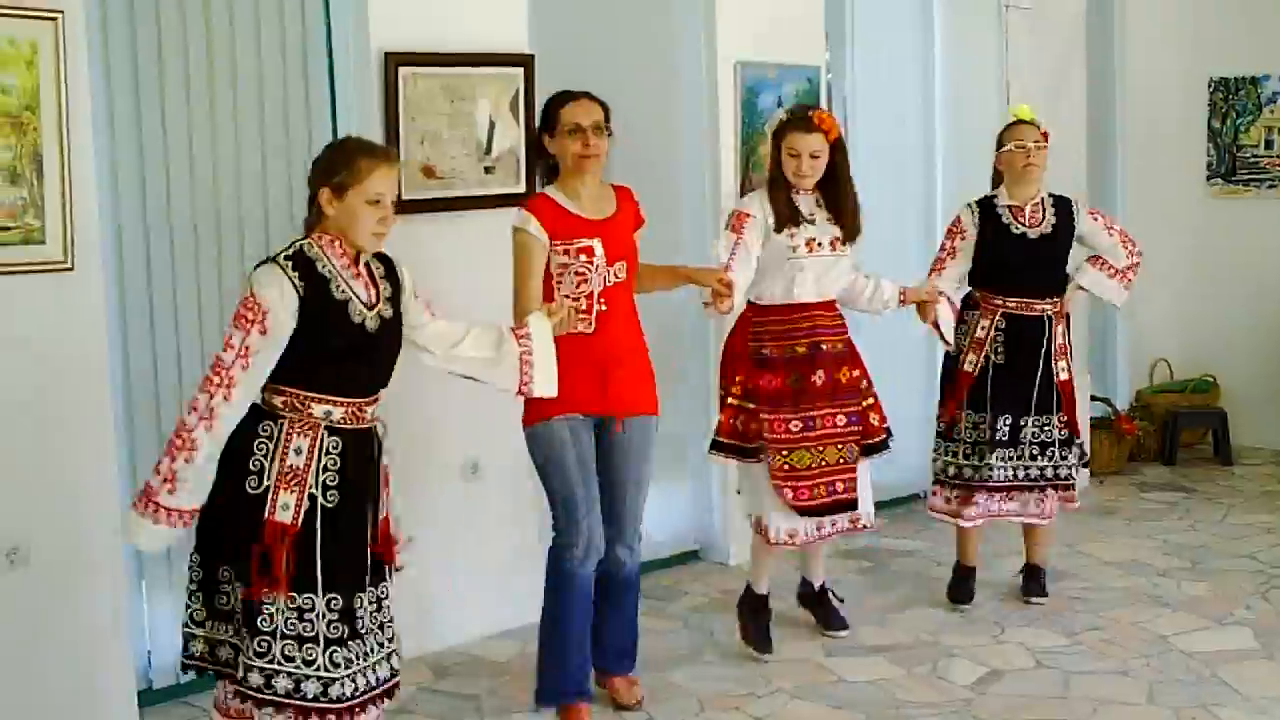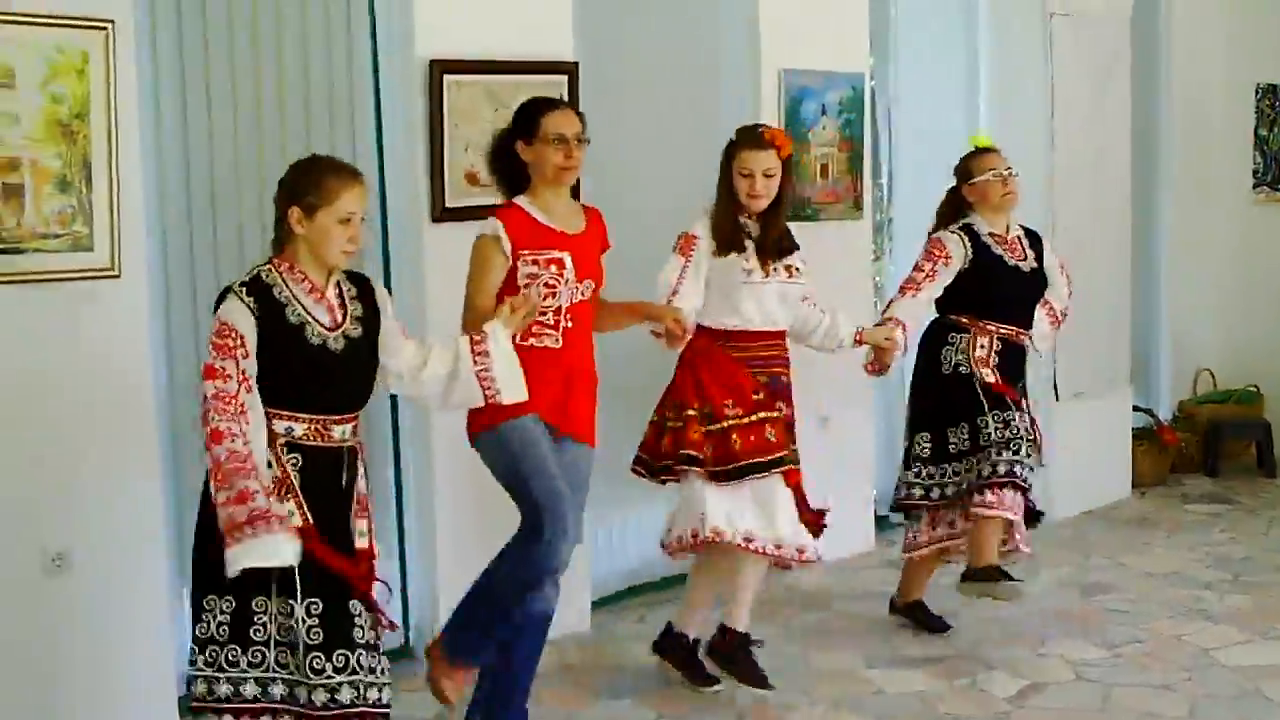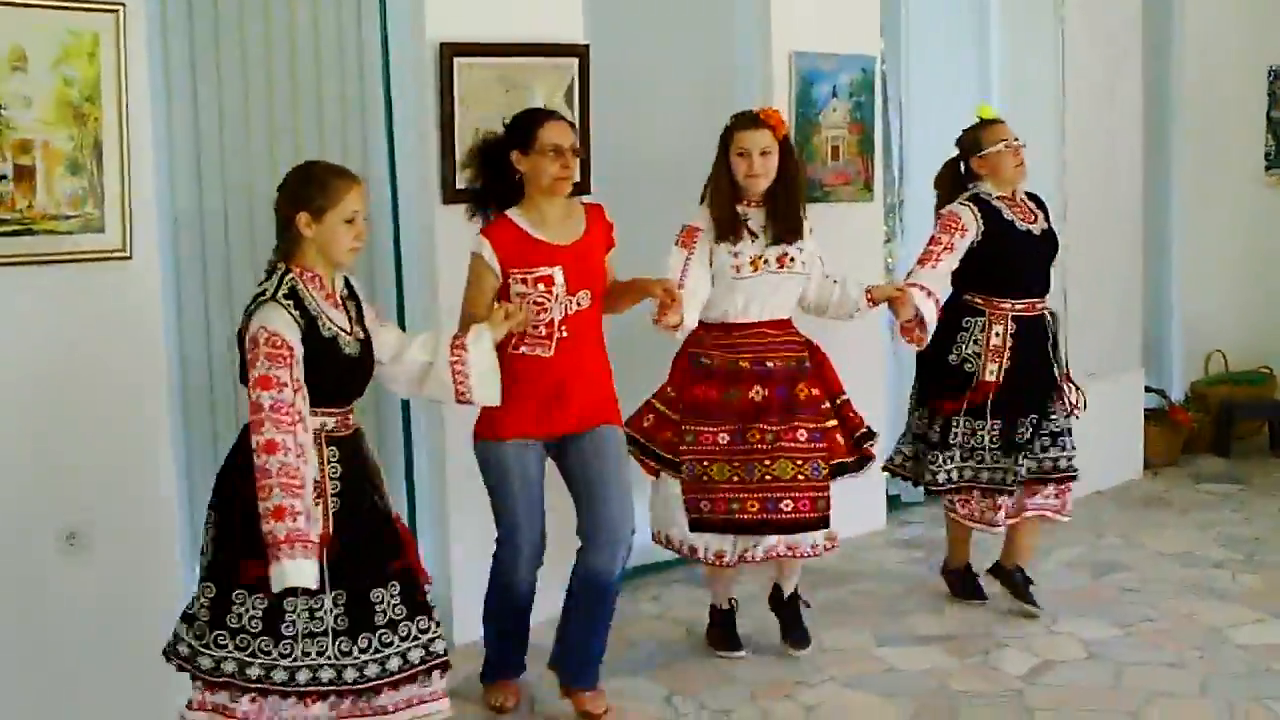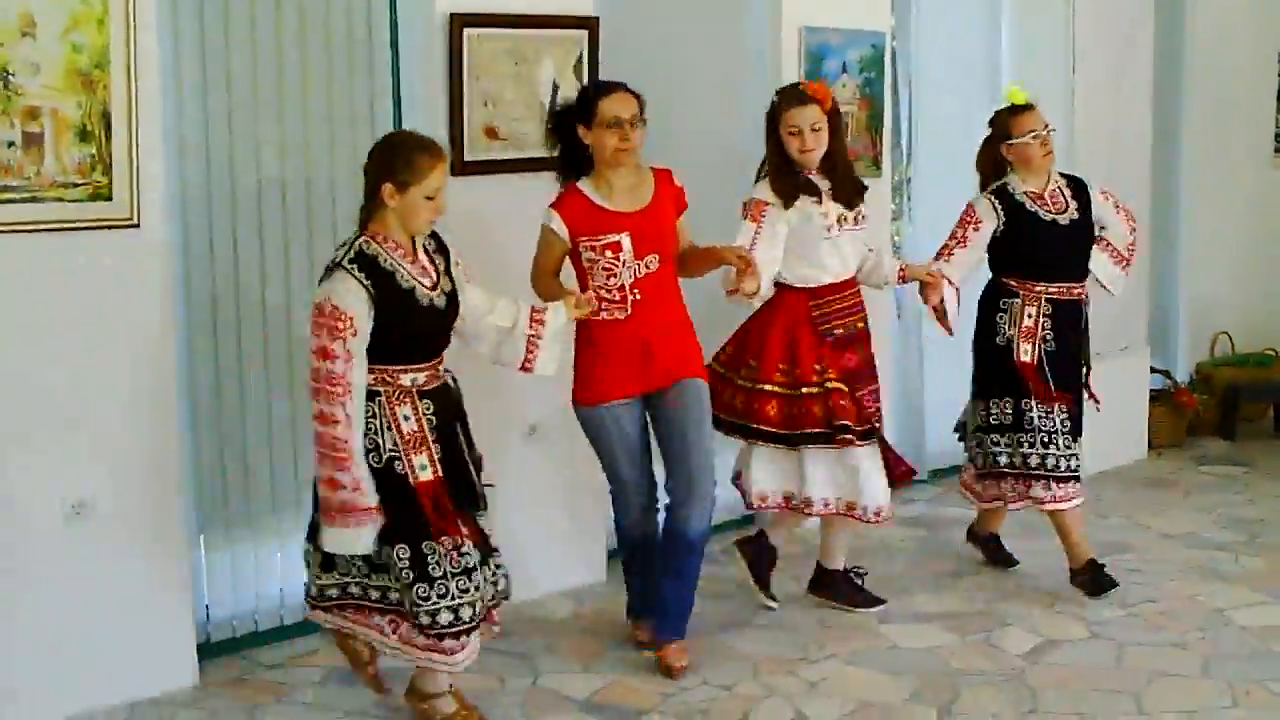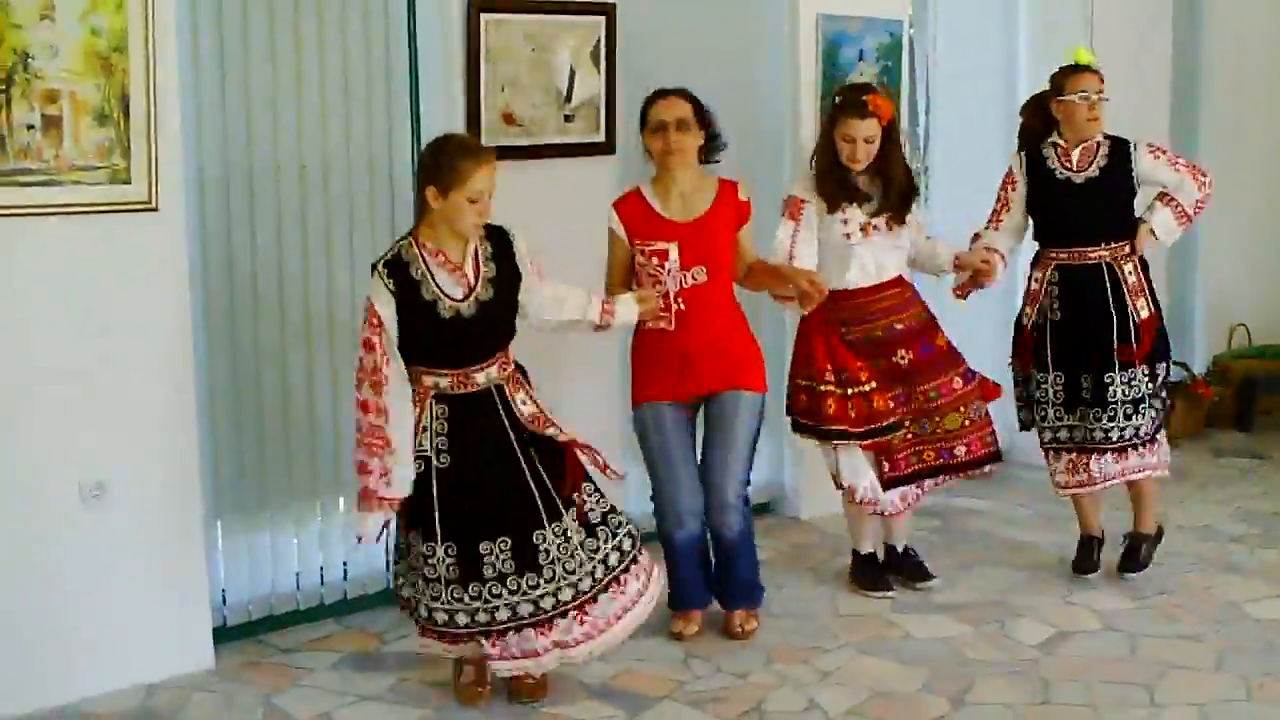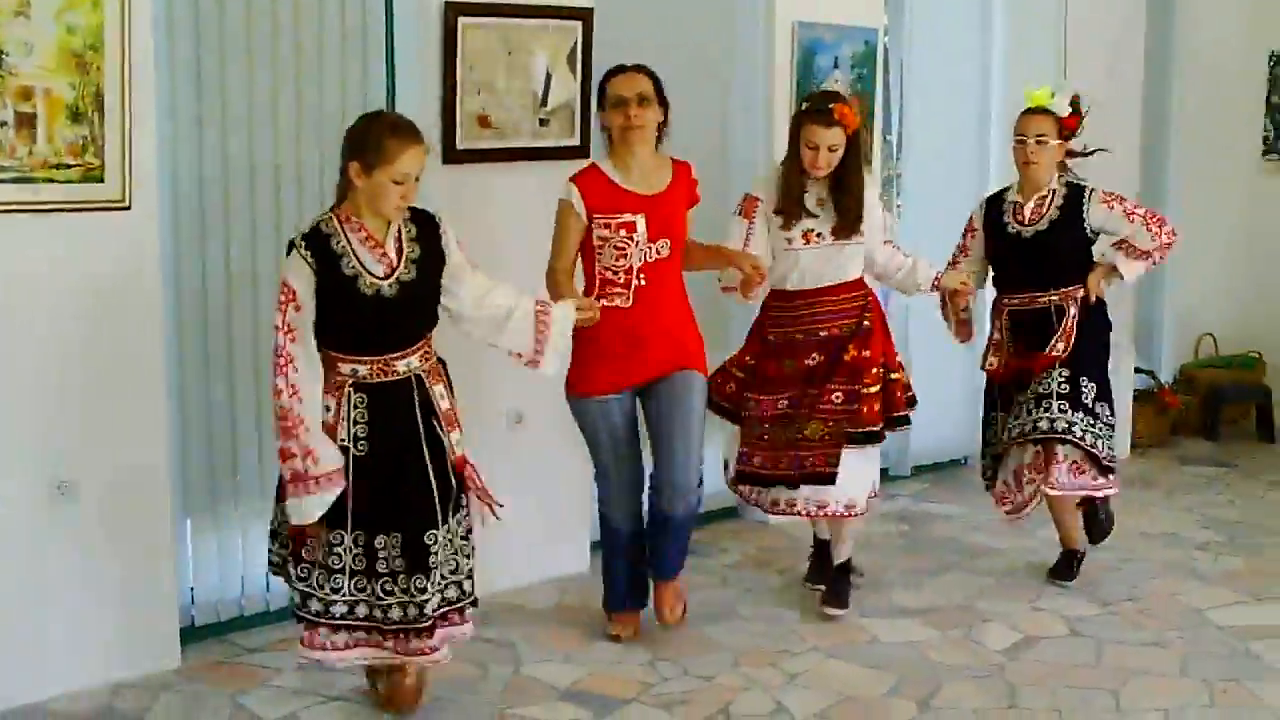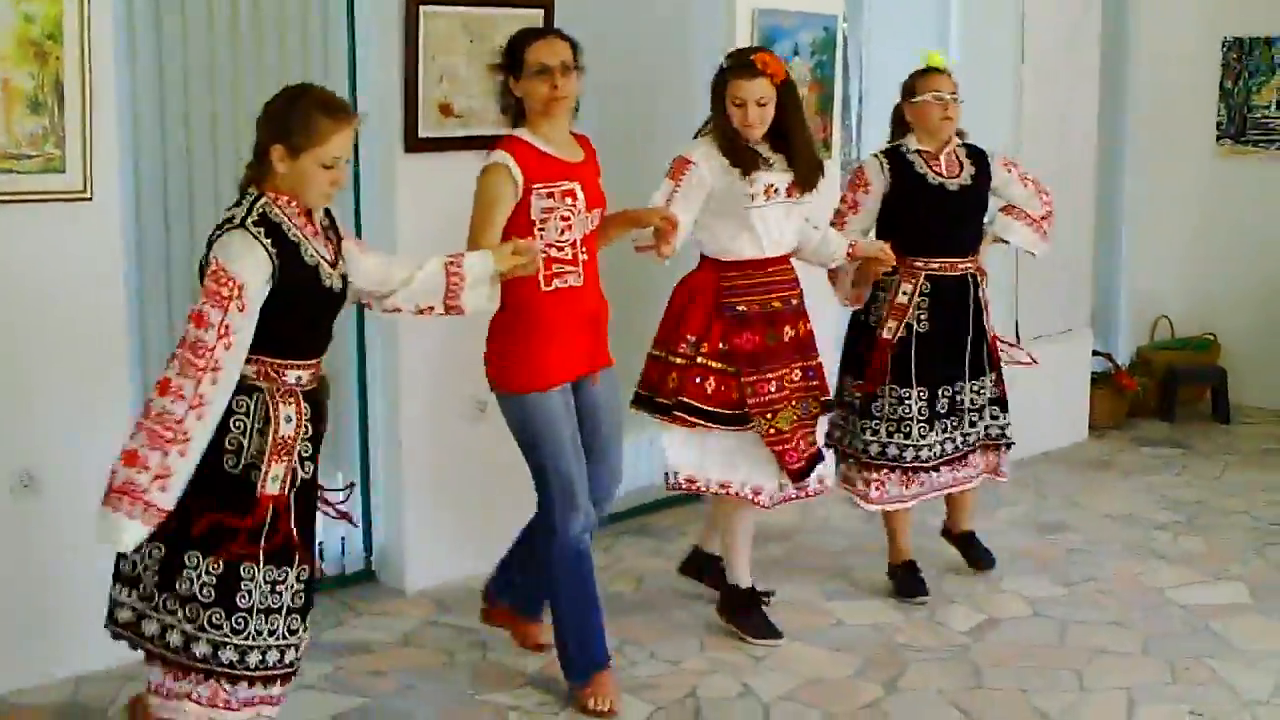
dt=0.5s
person 1, frame 1
left shoulder: (626, 205)
right shoulder: (537, 217)
right elbow: (527, 311)
left wrist: (694, 275)
left hip: (629, 385)
right hip: (560, 392)
left knee: (624, 533)
right knee: (579, 533)
left ankle: (613, 661)
person 1, frame 2
left shoulder: (593, 225)
right shoulder: (504, 229)
right elbow: (474, 318)
left wrist: (646, 310)
left hip: (573, 409)
right hip: (509, 402)
left knee: (548, 568)
right knee: (553, 522)
right ankle: (456, 646)
person 1, frame 3
left shoulder: (597, 222)
right shoulder: (497, 240)
right elbow: (472, 327)
left wrist: (645, 288)
left hip: (589, 405)
right hip: (513, 412)
left knee: (613, 531)
right knee: (520, 551)
left ankle: (579, 669)
right ankle: (501, 670)
person 1, frame 4
left shoulder: (667, 188)
right shoulder: (567, 210)
right elbow: (542, 281)
left wrist: (720, 256)
right wrist: (575, 301)
left hip: (676, 358)
right hip: (605, 371)
left knee: (695, 486)
right knee: (633, 497)
left ankle: (672, 627)
right ankle: (644, 606)
person 1, frame 5
left shoulder: (732, 199)
right shoulder: (627, 212)
right elbow: (615, 292)
left wrist: (787, 275)
left hip: (732, 366)
right hip: (659, 375)
left knee: (723, 496)
right knee: (678, 507)
left ankle: (741, 596)
right ankle: (690, 598)
person 1, frame 6
left shoulder: (682, 179)
right shoulder: (583, 191)
right elbow: (559, 283)
left wrist: (726, 254)
right wrist: (581, 307)
left hip: (675, 348)
right hip: (602, 358)
left knee: (680, 479)
right knee: (620, 493)
left ankle: (665, 563)
right ankle: (623, 599)
person 1, frame 7
left shoulder: (583, 151)
right shoulder: (507, 162)
right elbow: (479, 261)
left wrist: (636, 218)
right wrist: (508, 268)
left hip: (589, 342)
right hip: (528, 352)
left knee: (599, 488)
right knee: (569, 502)
left ankle: (510, 598)
right ankle: (587, 664)
person 2, frame 1
left shoulder: (386, 278)
right shoulder: (282, 280)
left elbow: (451, 343)
right elbow: (224, 389)
left wrist: (537, 328)
right wrist: (170, 493)
left hip: (355, 468)
right hip: (288, 471)
left knee: (345, 626)
right knee: (282, 631)
person 2, frame 2
left shoulder: (366, 298)
right shoulder: (244, 306)
left elbow: (418, 374)
right elbow: (230, 425)
left wrist: (497, 332)
right wrist: (254, 522)
left hip: (339, 487)
right hip: (272, 490)
left knee: (328, 644)
right knee: (261, 660)
person 2, frame 3
left shoulder: (343, 294)
right shoulder: (277, 315)
left elbow: (402, 360)
right elbow: (279, 435)
left wrist: (486, 336)
right wrist: (291, 544)
left hip: (342, 472)
right hip: (283, 482)
left knee: (373, 602)
right knee: (267, 634)
person 2, frame 4
left shoulder: (434, 250)
right shoulder: (350, 279)
left elbow: (479, 322)
right elbow: (334, 390)
left wrist: (561, 314)
right wrist: (347, 488)
left hip: (437, 417)
right hip: (387, 432)
left knee: (430, 560)
right knee: (436, 559)
left ankle: (358, 624)
person 2, frame 5
left shoulder: (502, 249)
right shoulder: (392, 278)
left elbow: (548, 301)
right elbow: (381, 384)
left wrist: (625, 305)
right wrist: (384, 484)
left hip: (507, 414)
right hip: (436, 430)
left knee: (546, 542)
right knee: (459, 562)
left ankle: (530, 660)
right ankle: (473, 656)
person 2, frame 6
left shoulder: (429, 235)
right shoulder: (309, 256)
left elbow: (480, 303)
right elbow: (291, 368)
left wrist: (562, 314)
right wrist: (309, 458)
left hip: (422, 411)
right hip: (344, 417)
left knee: (422, 551)
right knee: (349, 559)
left ankle: (402, 658)
right ankle: (380, 660)
person 2, frame 7
left shoulder: (317, 225)
right shoulder: (247, 244)
left elbow: (385, 279)
right elbow: (202, 366)
left wrist: (487, 264)
right wrist: (142, 484)
left hip: (287, 424)
right hip: (243, 427)
left knee: (259, 591)
right knee: (230, 596)
person 3, frame 1
left shoulder: (835, 210)
right shoulder: (755, 208)
right elbow: (733, 275)
left wrist: (904, 294)
right wrist: (724, 297)
left hip: (827, 344)
right hip: (770, 344)
left knee: (830, 467)
right knee: (784, 475)
left ankle: (814, 586)
right ankle: (757, 595)
person 3, frame 2
left shoulder: (783, 241)
right shoulder: (704, 236)
left elbow: (799, 318)
right elbow: (676, 301)
left wrist: (860, 335)
right wrist: (674, 325)
left hip: (770, 378)
right hip: (718, 373)
left knee: (747, 518)
right knee: (767, 508)
left ankle: (682, 637)
right ankle: (733, 633)
person 3, frame 3
left shoulder: (794, 219)
right shoulder: (705, 223)
left elbow: (814, 288)
right elbow: (687, 292)
left wrist: (871, 294)
right wrist: (674, 313)
left hip: (786, 364)
right hip: (719, 366)
left knee: (792, 497)
right knee: (722, 495)
left ankle: (786, 595)
right ankle: (721, 610)
person 3, frame 4
left shoulder: (841, 184)
right shoulder: (772, 194)
right elbow: (758, 266)
left wrist: (905, 271)
right wrist: (749, 283)
left hip: (843, 322)
right hip: (797, 327)
left knee: (827, 454)
right knee: (842, 451)
left ankle: (765, 542)
right ankle: (831, 573)
person 3, frame 5
left shoulder: (892, 184)
right shoulder: (810, 193)
right elbow: (792, 262)
left wrist: (958, 258)
right wrist: (793, 288)
left hip: (902, 316)
right hip: (842, 327)
left knee: (927, 433)
right knee: (868, 446)
left ankle: (896, 547)
right ankle: (864, 556)
person 3, frame 6
left shoulder: (860, 192)
right shoulder: (766, 194)
left elbow: (881, 255)
left wrist: (937, 279)
right wrist: (745, 278)
left hip: (852, 325)
right hip: (786, 325)
left knee: (839, 446)
right knee: (792, 445)
left ankle: (842, 563)
right ankle: (824, 538)
person 3, frame 7
left shoulder: (789, 155)
right shoulder: (704, 156)
right elbow: (661, 221)
left wrist: (851, 248)
right wrist: (661, 236)
left hip: (779, 298)
right hip: (726, 302)
left knee: (774, 436)
right knee: (743, 443)
left ankle: (708, 553)
right ankle: (739, 591)
person 4, frame 1
left shoulder: (1070, 213)
right shoulder: (975, 215)
left elbow: (1126, 252)
right elbow: (944, 276)
left wrist: (1079, 284)
right wrist: (932, 306)
left hip: (1043, 343)
right hip: (985, 341)
left knee: (1039, 449)
right knee: (980, 447)
left ankle: (1035, 564)
right ankle: (966, 563)
person 4, frame 2
left shoulder: (1034, 242)
right shoulder: (955, 241)
left elbow: (1059, 294)
right elbow: (915, 295)
left wrist: (1029, 333)
right wrist: (891, 339)
left hip: (1003, 369)
right hip: (959, 361)
left knee: (975, 473)
right knee: (998, 457)
left ankle: (909, 593)
right ankle: (981, 563)
person 4, frame 3
left shoulder: (1037, 207)
right shoulder: (964, 214)
right elbow: (933, 267)
left wrist: (1034, 301)
right wrist: (911, 301)
left hip: (1029, 343)
right hip: (977, 343)
left knee: (1040, 458)
right knee: (976, 455)
left ankle: (1013, 563)
right ankle: (958, 563)
person 4, frame 4
left shoulder: (1081, 192)
right shoulder: (991, 205)
left elbow: (1125, 229)
right elbow: (953, 262)
left wrist: (1093, 270)
right wrist: (936, 293)
left hip: (1067, 325)
right hip: (1017, 329)
left knee: (1025, 439)
right knee: (1040, 433)
left ankle: (985, 527)
right ankle: (1082, 558)
person 4, frame 5
left shoulder: (1128, 155)
right shoulder: (1028, 166)
left elbow: (1195, 183)
right elbow: (1002, 232)
left wrist: (1151, 227)
right wrist: (981, 268)
left hip: (1118, 291)
right hip: (1057, 298)
left knee: (1130, 404)
right knee: (1067, 414)
left ankle: (1146, 526)
right ankle: (1091, 531)
person 4, frame 6
left shoulder: (1087, 201)
right shoulder: (990, 209)
left elbow: (1159, 233)
right elbow: (962, 275)
left wrist: (1108, 270)
right wrist: (959, 311)
left hip: (1074, 331)
right hip: (1015, 338)
left knee: (1060, 423)
right knee: (1026, 437)
left ankle: (1095, 490)
right ankle: (1071, 543)
person 4, frame 7
left shoulder: (982, 163)
right shoulder: (882, 166)
left elbow: (1036, 201)
right elbow: (844, 235)
left wrist: (991, 237)
right wrist: (867, 270)
left hip: (962, 306)
right hip: (901, 310)
left knee: (969, 421)
right knee: (897, 427)
left ankle: (960, 524)
right ankle: (901, 557)
